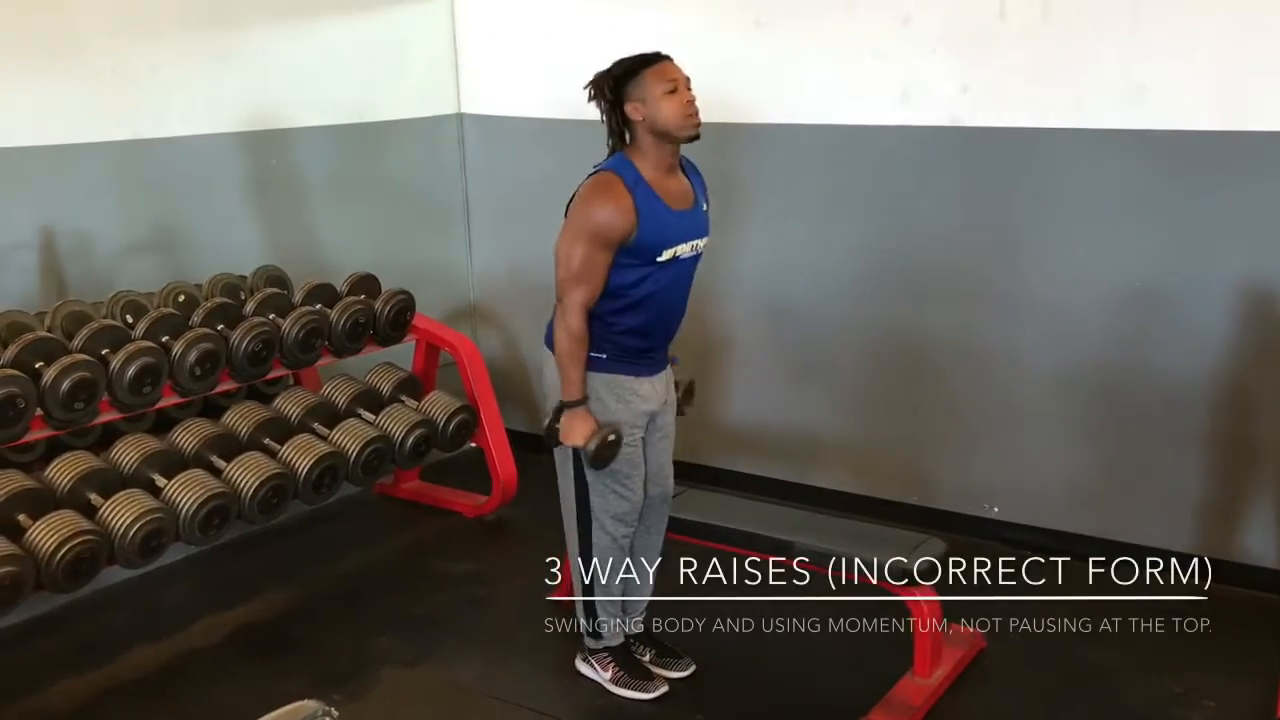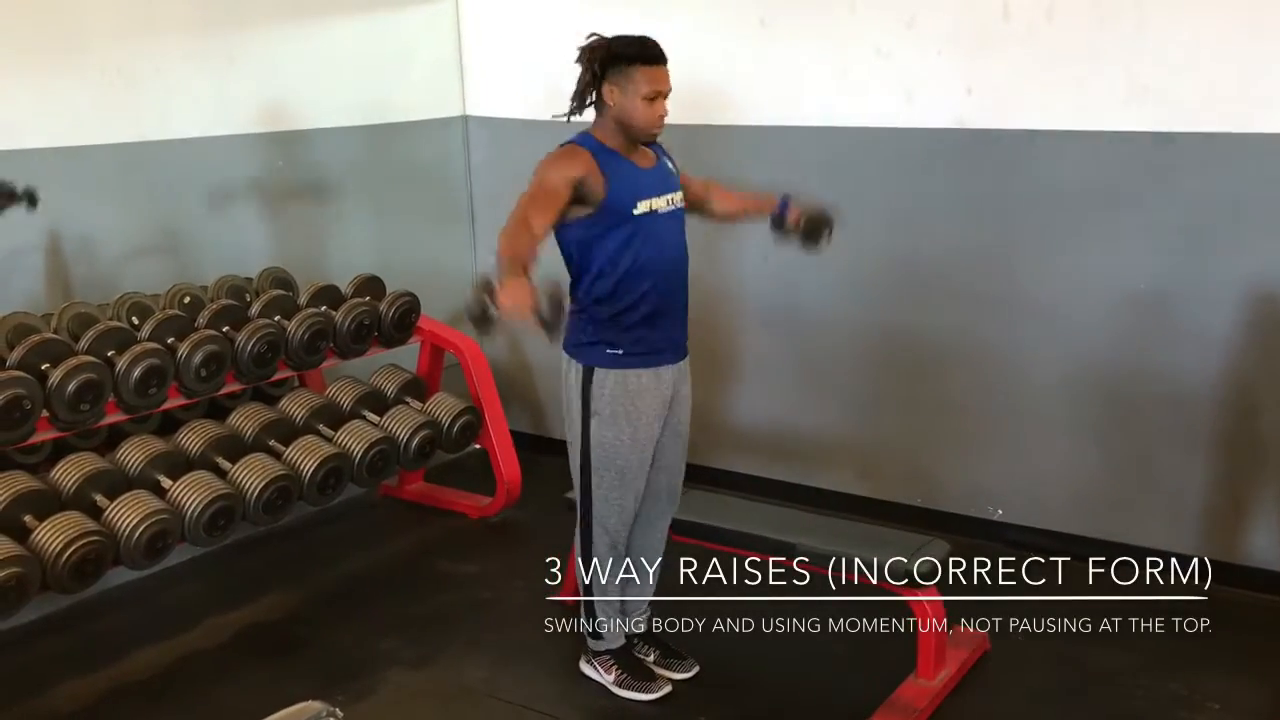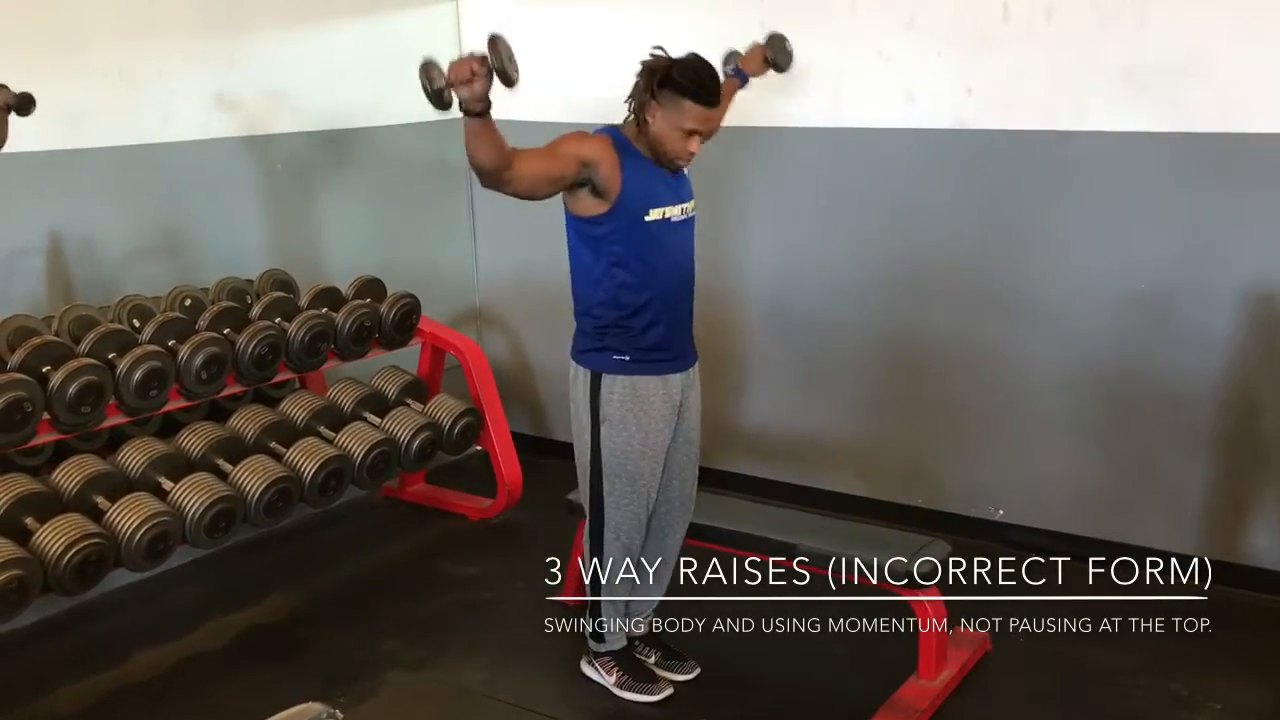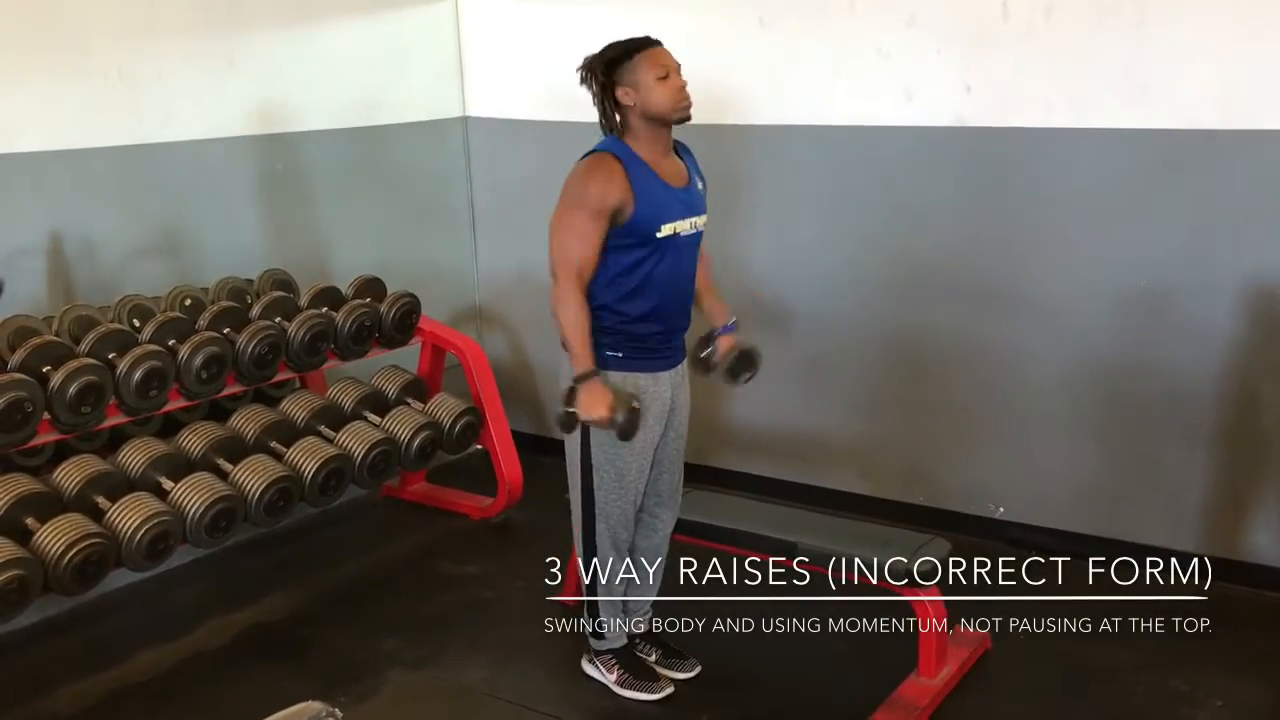
dt=0.5s
person 1, frame 1
left shoulder: (692, 181)
right shoulder: (609, 197)
right elbow: (573, 309)
right wrist: (573, 405)
left hip: (653, 371)
right hip: (602, 375)
left knee: (653, 502)
right knee: (609, 511)
left ankle: (632, 627)
right ankle: (600, 646)
person 1, frame 2
left shoulder: (657, 160)
right shoulder: (577, 165)
left elbow: (709, 198)
right elbow: (525, 221)
left wrist: (777, 208)
right wrist: (513, 275)
left hip: (668, 363)
right hip: (610, 370)
left knee: (655, 505)
right knee: (611, 513)
left ankle: (634, 626)
right ankle: (602, 647)
person 1, frame 3
left shoulder: (667, 154)
right shoulder: (596, 156)
left elbow: (700, 110)
right elbow: (501, 171)
left wrist: (740, 75)
right wrist: (477, 107)
left hip: (681, 370)
right hip: (617, 377)
left knee: (672, 512)
right knee: (620, 518)
left ankle: (637, 627)
right ankle: (604, 647)
person 1, frame 4
left shoulder: (685, 165)
right shoulder: (602, 177)
right elbow: (568, 282)
left wrist: (722, 323)
right wrist: (587, 381)
left hip: (669, 369)
right hip: (614, 372)
left knee: (658, 508)
right knee: (611, 514)
left ankle: (637, 626)
right ankle: (604, 647)
